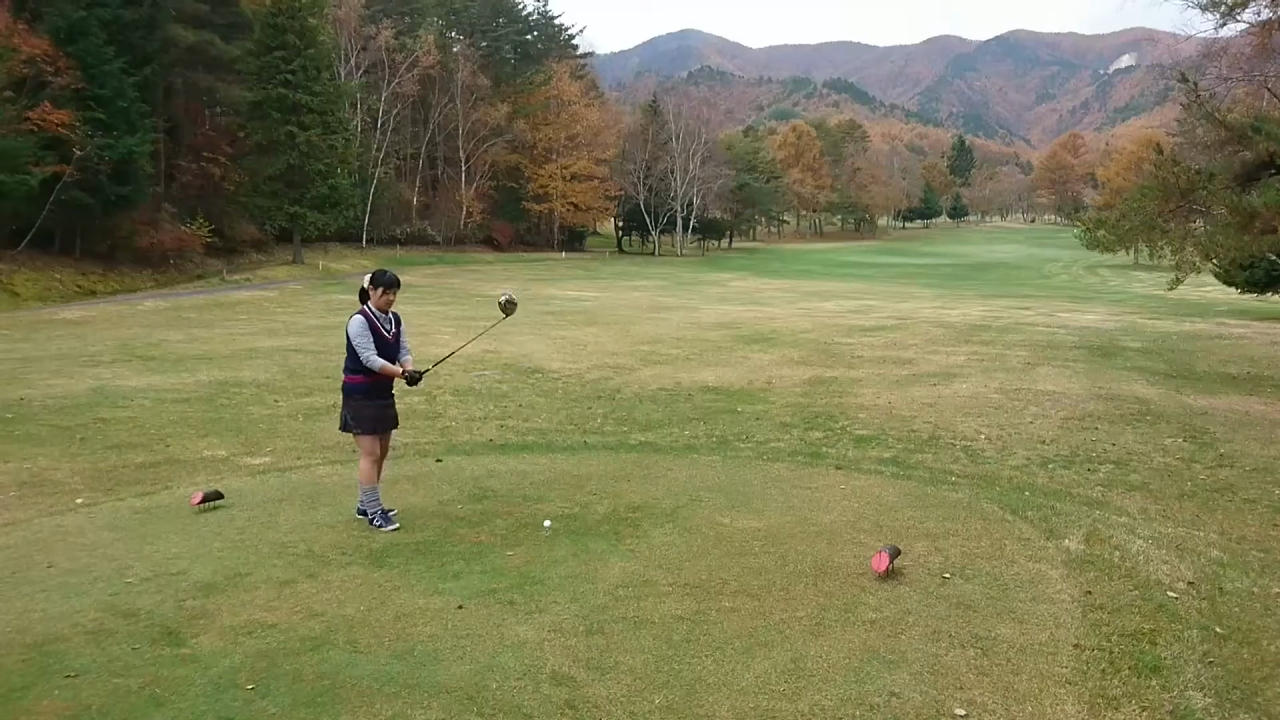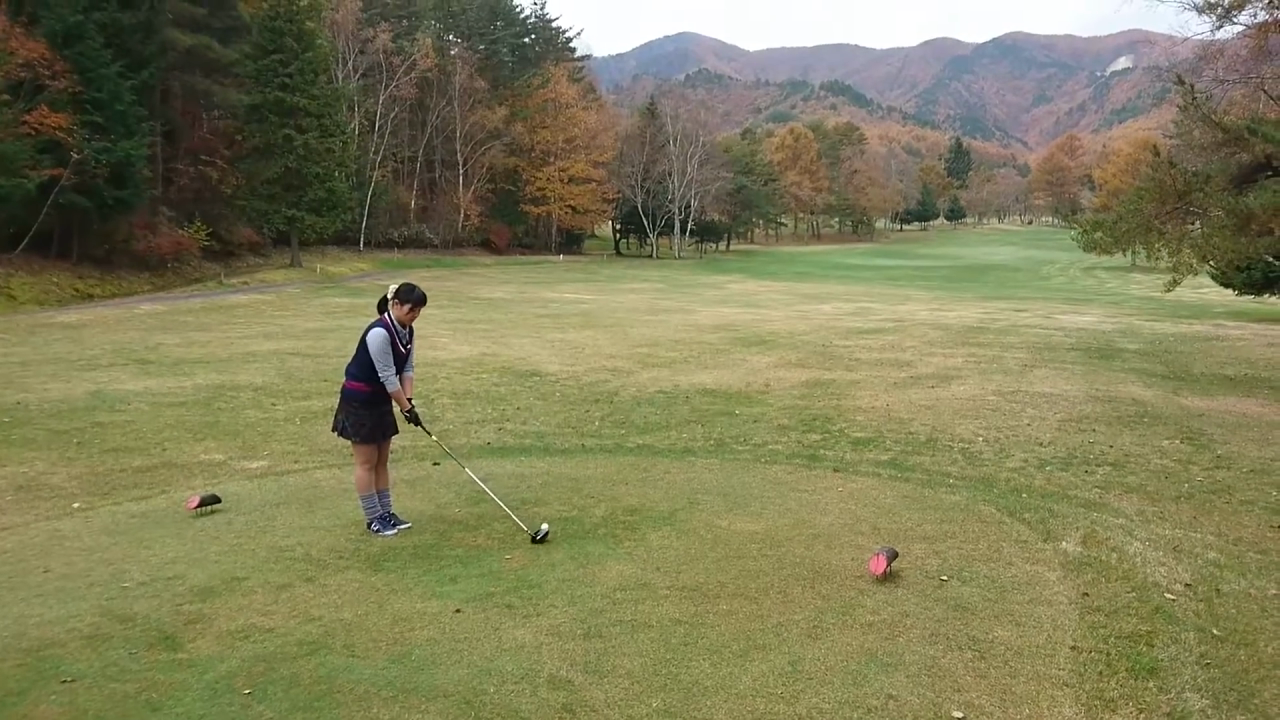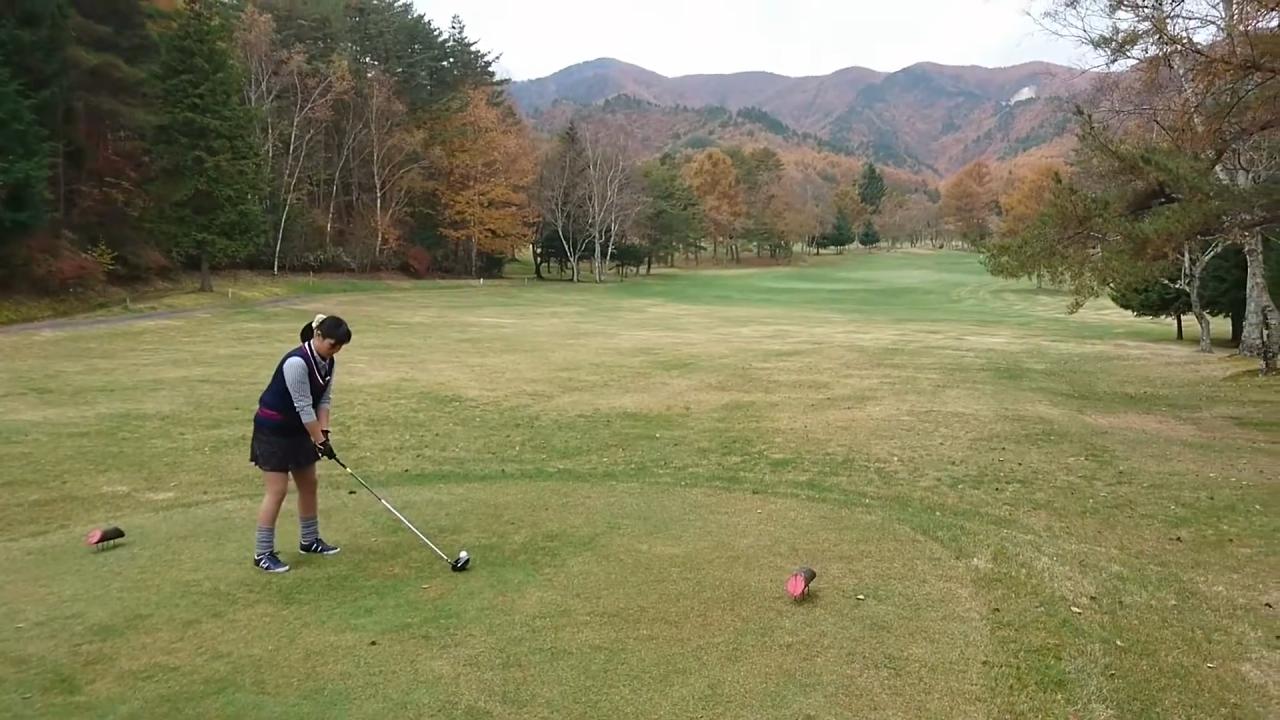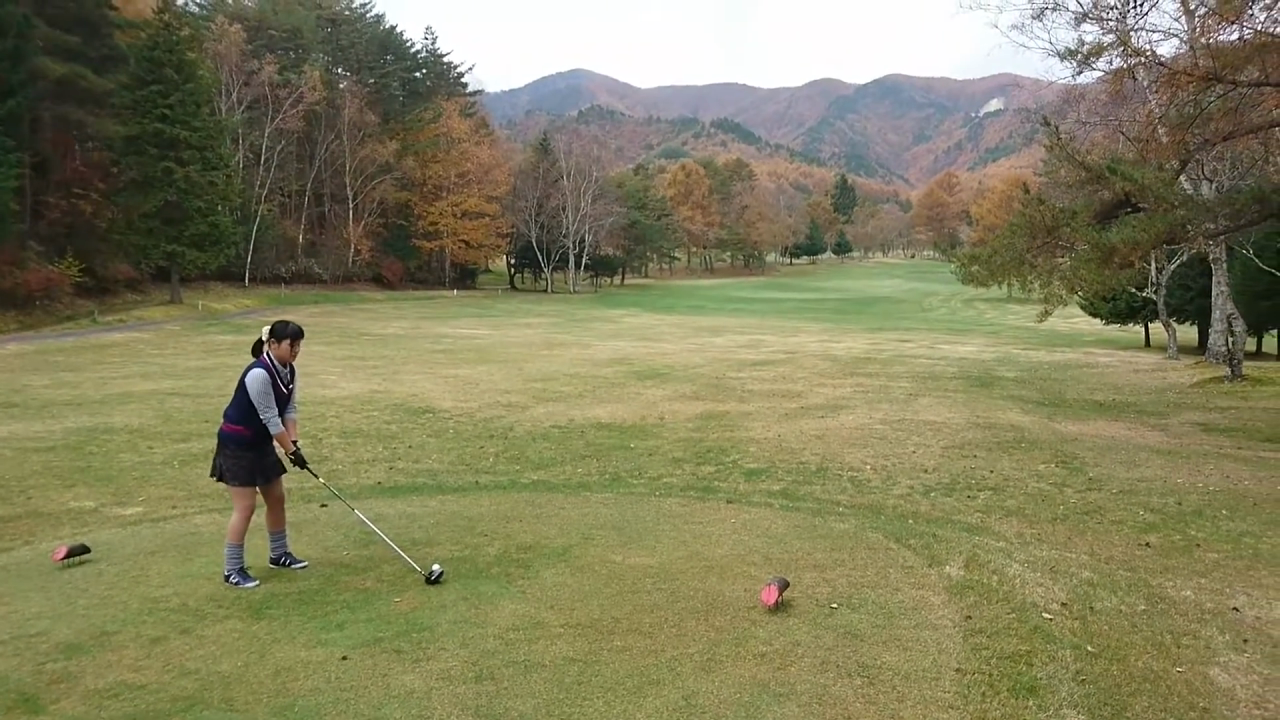
dt=1s
person 1, frame 1
left shoulder: (395, 320)
right shoulder: (359, 321)
left elbow: (403, 352)
right elbow: (369, 358)
left wrist: (410, 370)
right wrist: (402, 373)
left hip: (383, 393)
right hip: (360, 395)
left knee: (380, 453)
right knee: (370, 455)
left ankle: (366, 505)
right ankle: (374, 513)
person 1, frame 2
left shoulder: (407, 331)
right shoulder: (379, 333)
left elbow: (407, 369)
right elbow: (387, 376)
left wrist: (409, 400)
right wrist: (406, 408)
left hip: (380, 400)
right hip: (359, 401)
left knee: (382, 460)
right knee: (367, 462)
left ankle: (385, 513)
right ankle: (373, 518)
person 1, frame 3
left shoulder: (328, 362)
right shoulder: (297, 362)
left elbow: (323, 399)
right elbow: (303, 406)
left wrist: (324, 432)
right wrist: (320, 440)
left hip: (297, 429)
right hip: (272, 429)
left knee: (309, 485)
right knee: (277, 492)
left ankle: (309, 540)
right ankle: (263, 554)
person 1, frame 4
left shoulder: (289, 371)
right shoulder: (259, 374)
left elbow: (289, 410)
right elbow: (270, 418)
left wrist: (294, 443)
right wrist: (291, 451)
left hip: (261, 443)
right hip: (237, 444)
left knee: (277, 499)
right knee: (245, 508)
left ankle: (279, 554)
right ankle: (232, 570)
